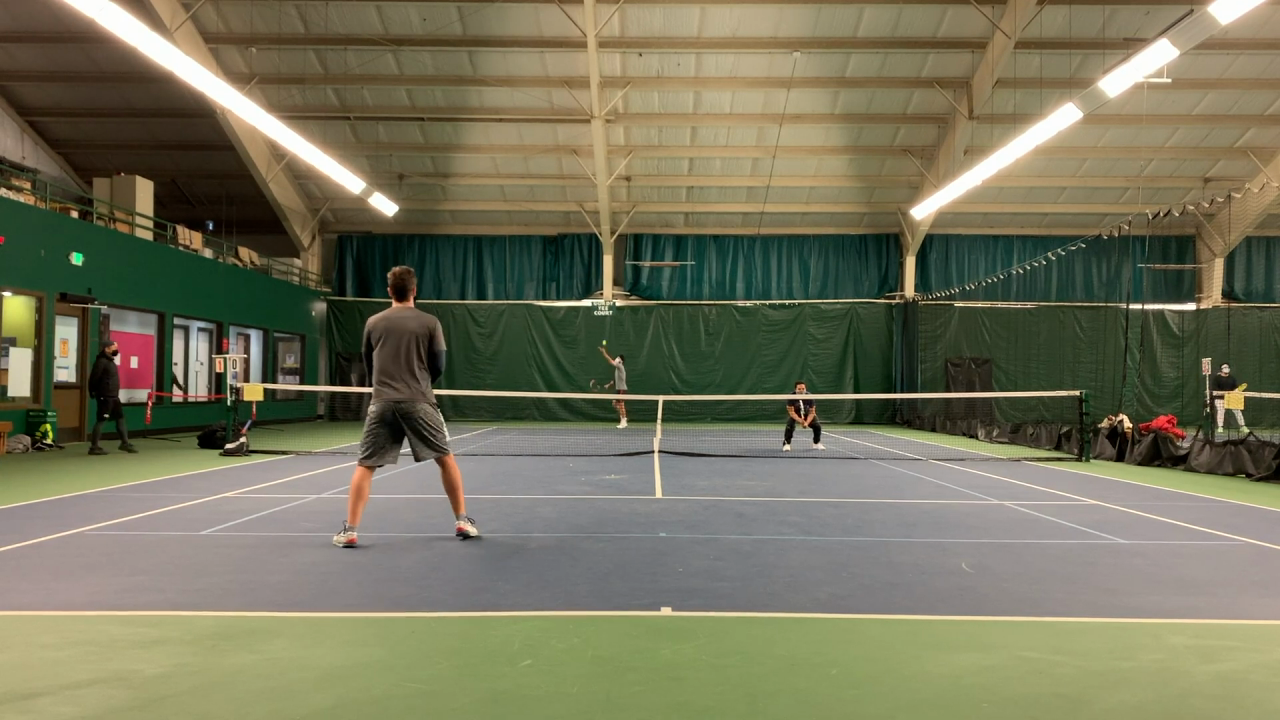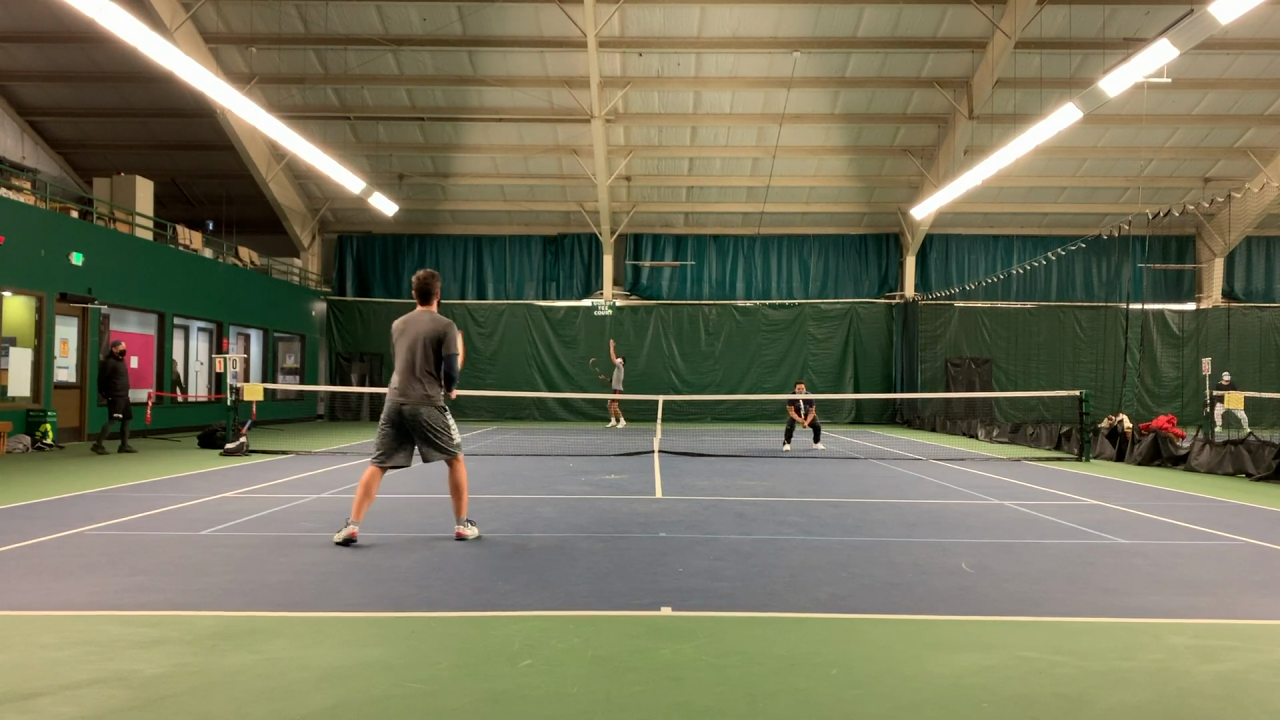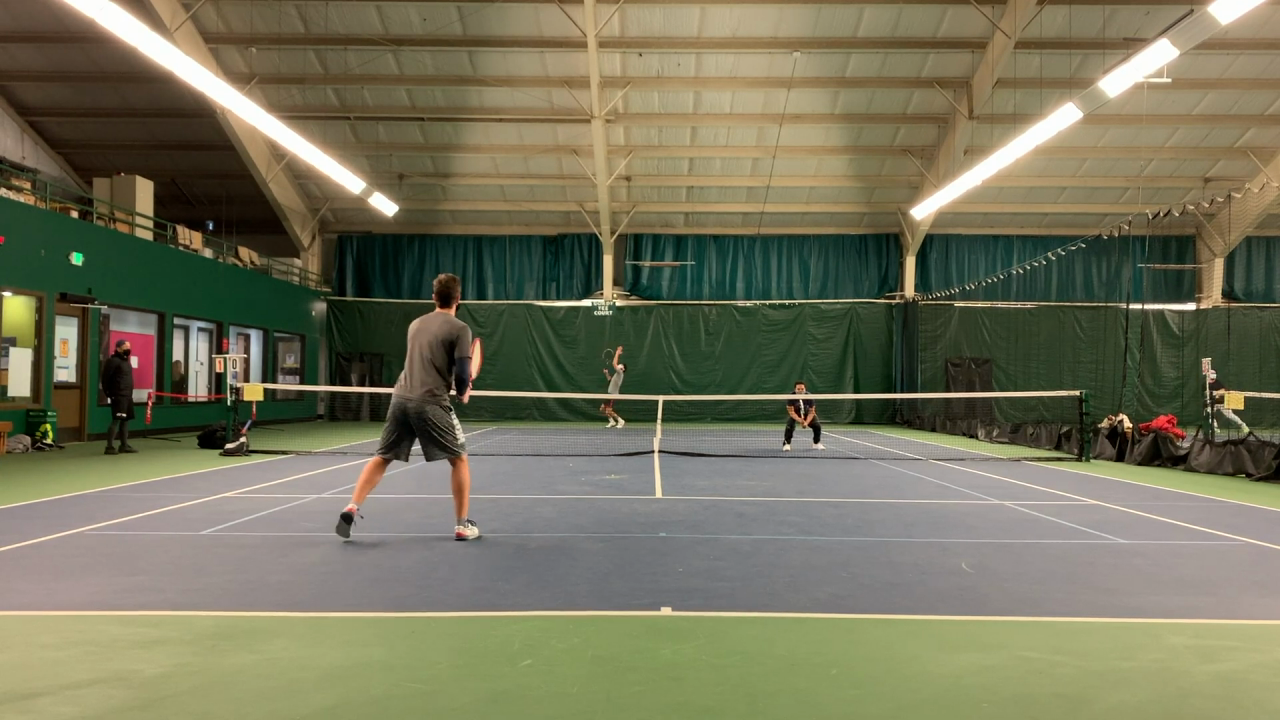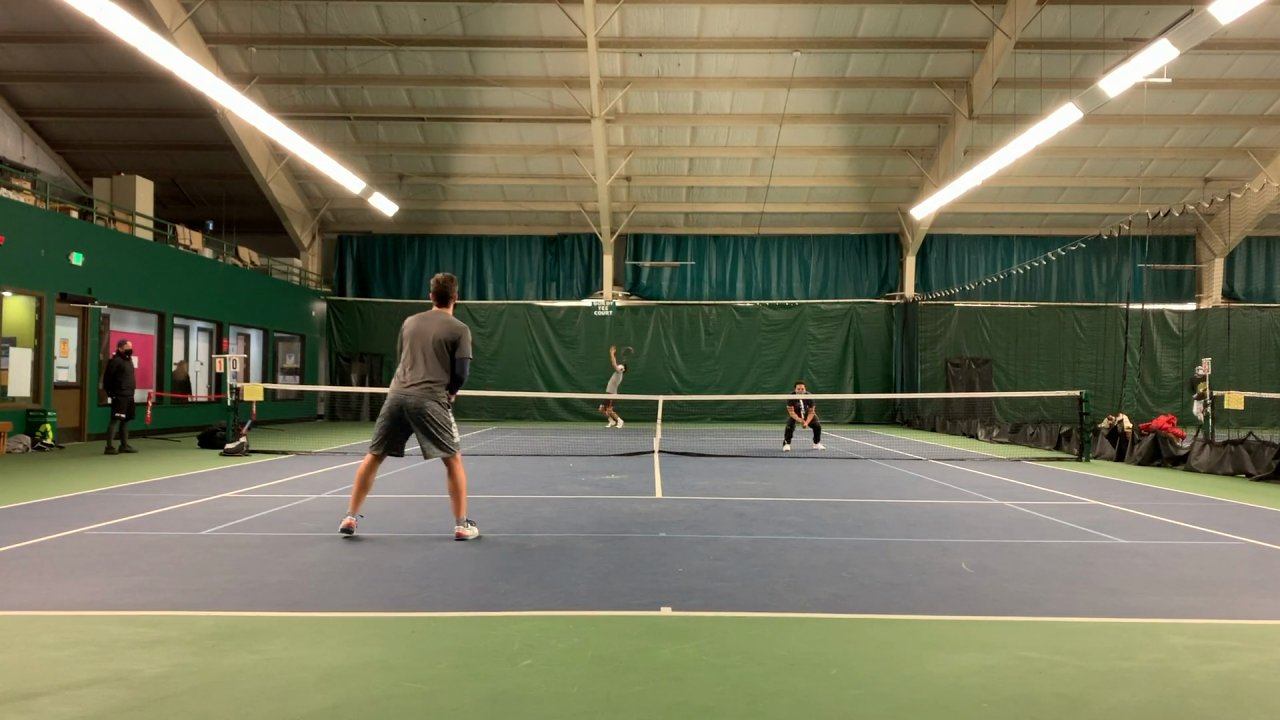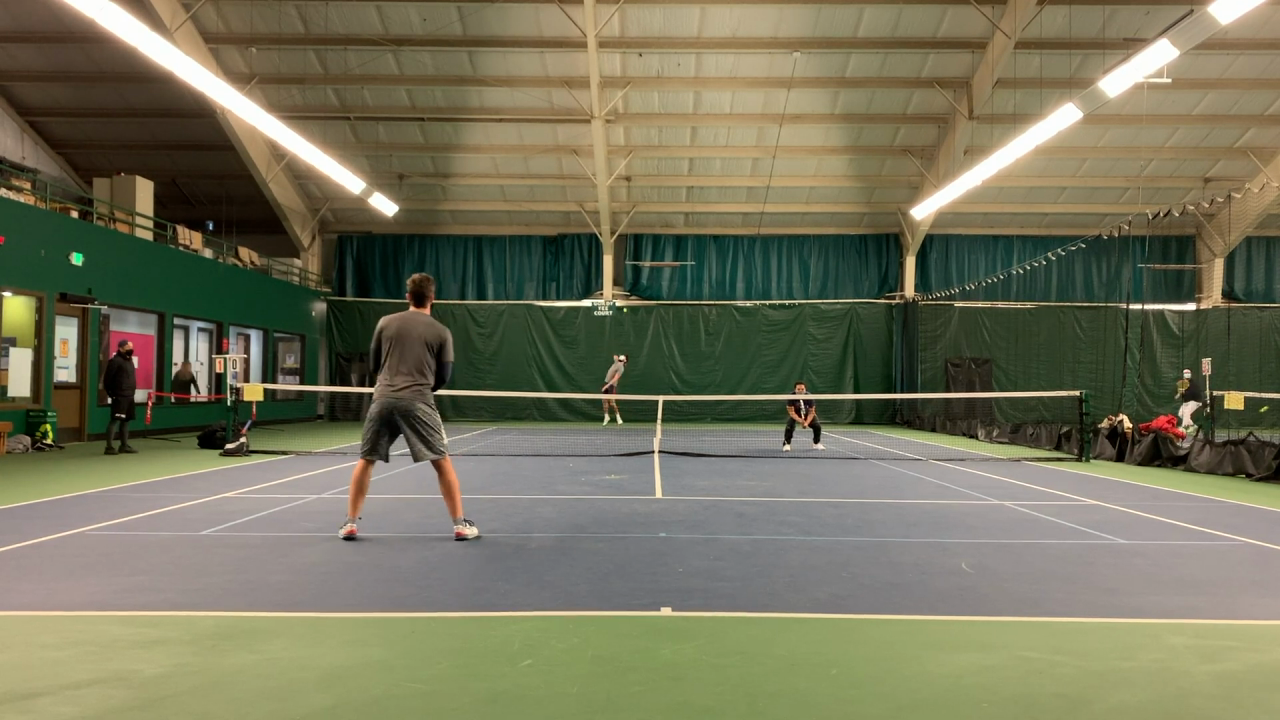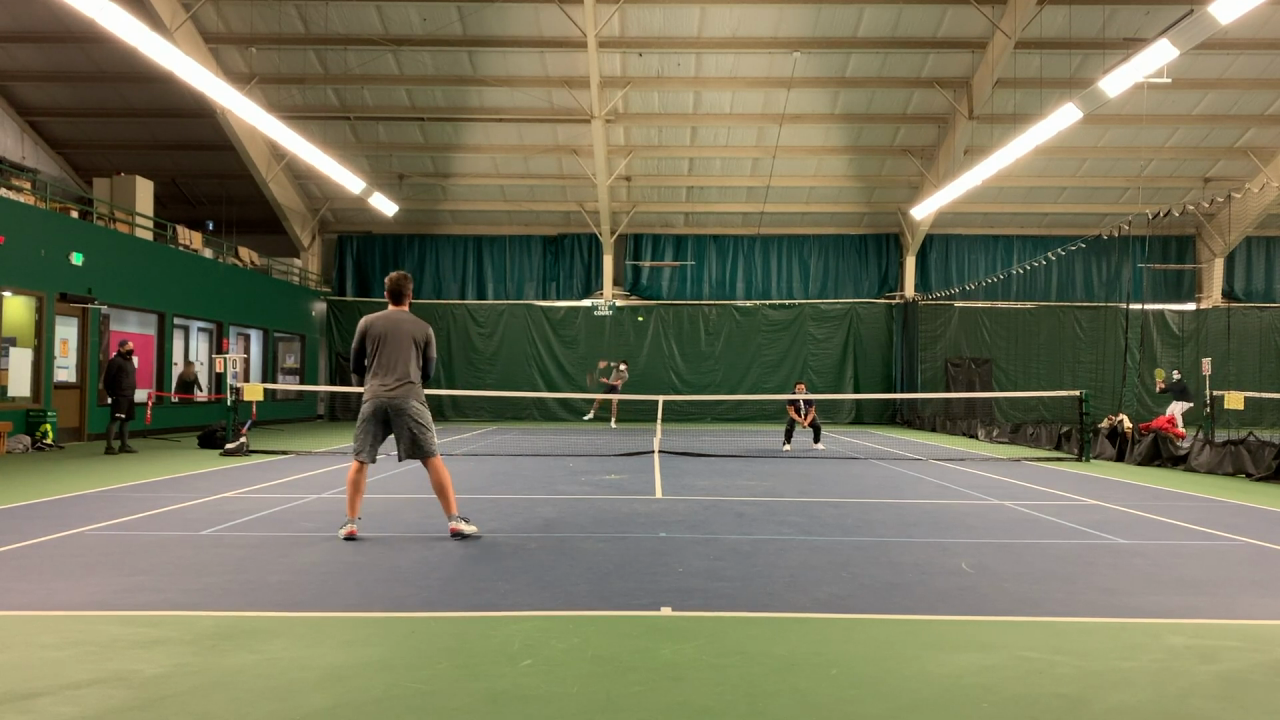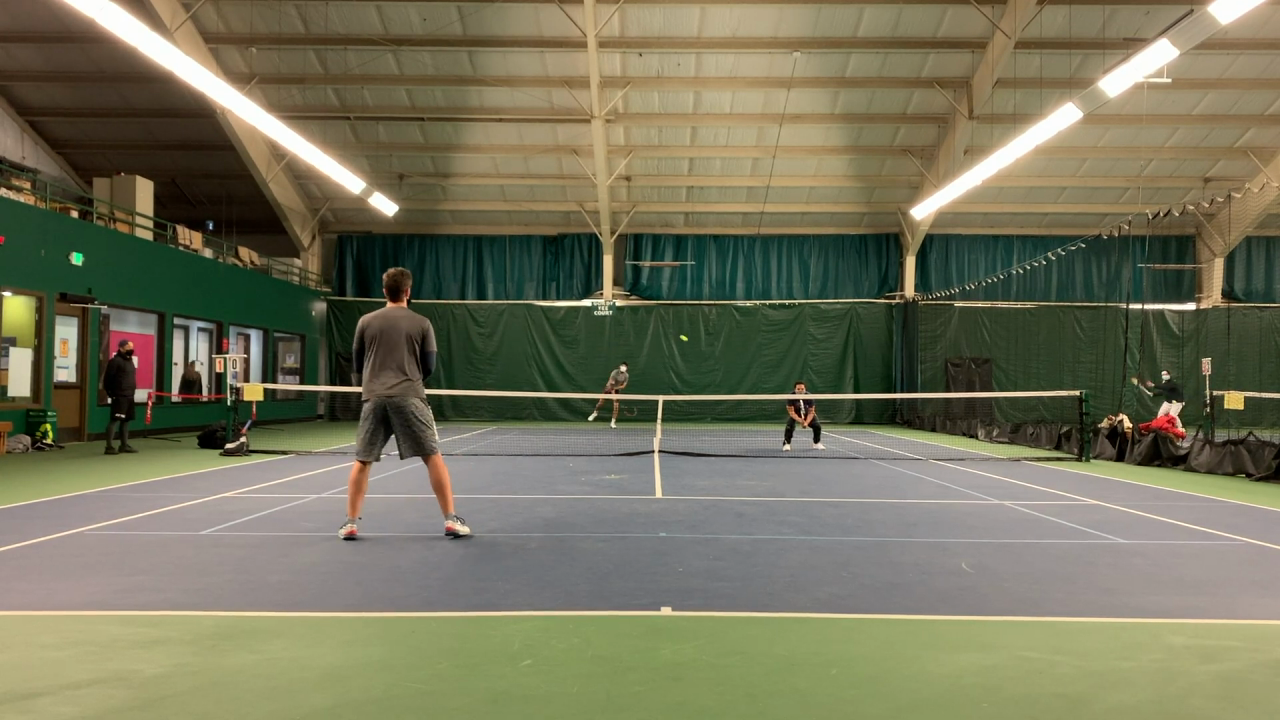
dt=0.2s
person 1, frame 1
left shoulder: (374, 323)
right shoulder: (430, 322)
left elbow: (368, 366)
right elbow: (438, 366)
left hip: (383, 403)
right hip: (419, 403)
left knee: (365, 466)
right knee: (446, 459)
left ankle: (350, 530)
right ankle: (462, 521)
person 1, frame 2
left shoulder: (399, 325)
right shoulder: (445, 326)
right elbow: (450, 371)
right wrist: (449, 388)
left hip: (394, 403)
right hip: (426, 406)
left knee: (378, 465)
right knee: (455, 460)
left ankle: (352, 526)
right ankle: (462, 524)
person 1, frame 3
left shoulder: (416, 324)
right shoulder: (460, 329)
right elbow: (462, 374)
right wrist: (463, 392)
left hip: (401, 399)
right hip: (431, 404)
left knee: (382, 458)
right knee: (459, 460)
left ankle: (352, 508)
right ankle: (463, 524)
person 1, frame 4
left shoulder: (410, 322)
right shoulder: (460, 330)
right elbow: (460, 374)
right wrist: (450, 392)
left hip: (397, 396)
right hip: (429, 401)
left knee: (374, 456)
right knee: (453, 460)
left ankle: (351, 517)
right ankle: (462, 524)
person 1, frame 5
left shoulder: (386, 323)
right shoulder: (441, 333)
left elbow: (374, 362)
right elbow: (443, 377)
left hip: (383, 400)
right hip: (418, 403)
left knee: (365, 460)
right knee: (442, 462)
left ankle: (350, 523)
right ankle: (460, 524)
person 1, frame 6
left shoulder: (367, 322)
right shoulder: (424, 329)
left elbow: (355, 365)
right elbow: (428, 372)
left hip: (374, 400)
right hip: (410, 401)
left knee: (360, 461)
right knee: (432, 460)
left ankle: (350, 523)
right ankle: (455, 521)
person 1, frame 7
left shoulder: (366, 322)
right shoulder: (422, 324)
left elbow: (358, 364)
right elbow: (429, 366)
left hip: (374, 398)
right hip: (409, 398)
left knee: (362, 461)
right knee: (433, 457)
left ankle: (351, 523)
right ankle: (451, 520)
